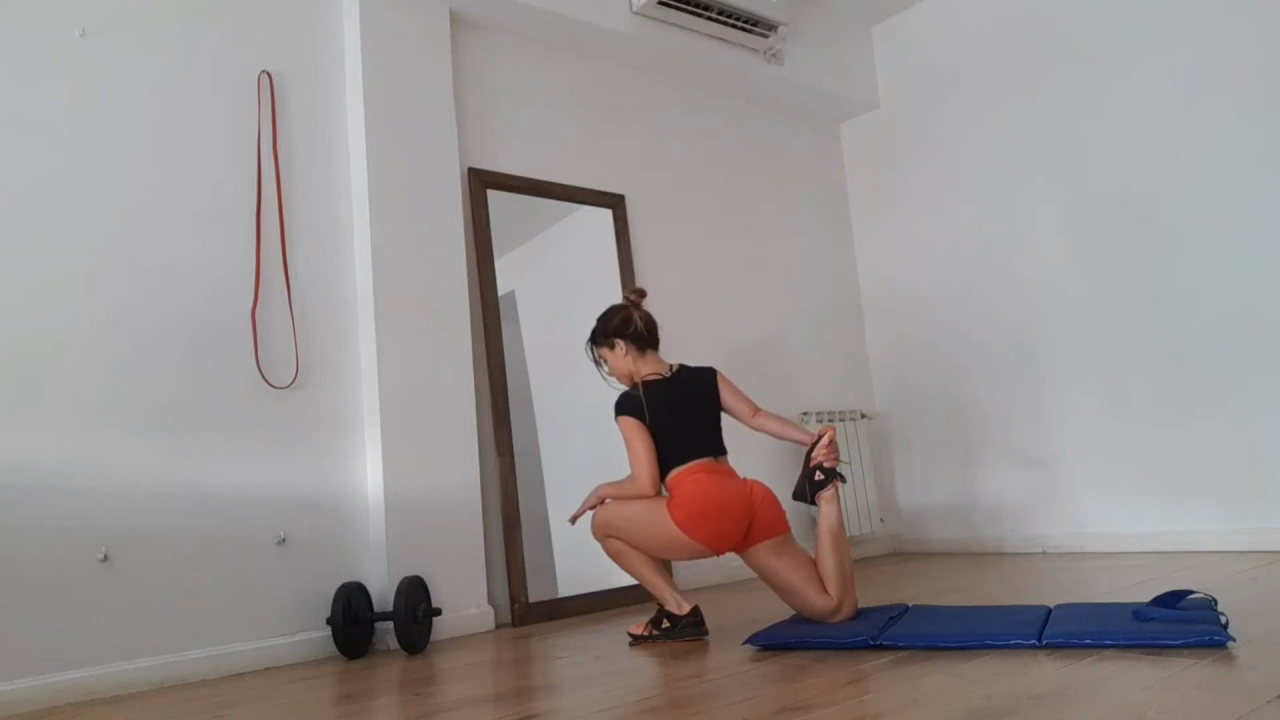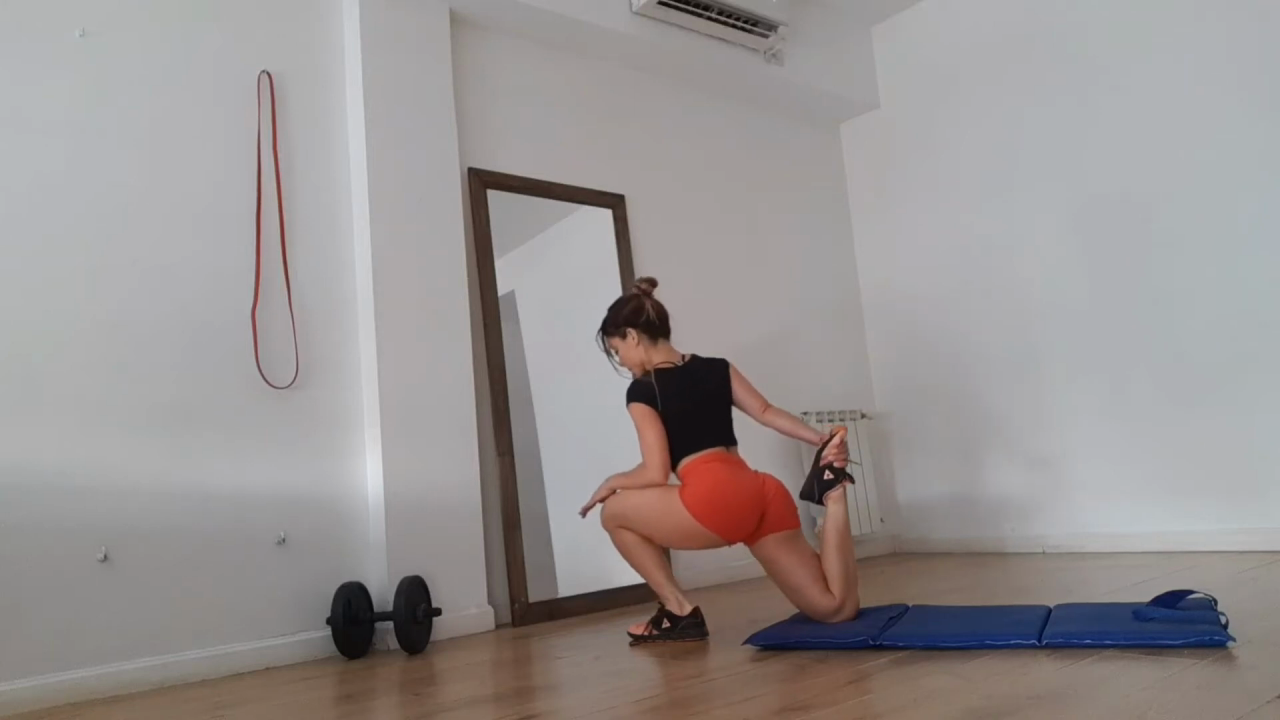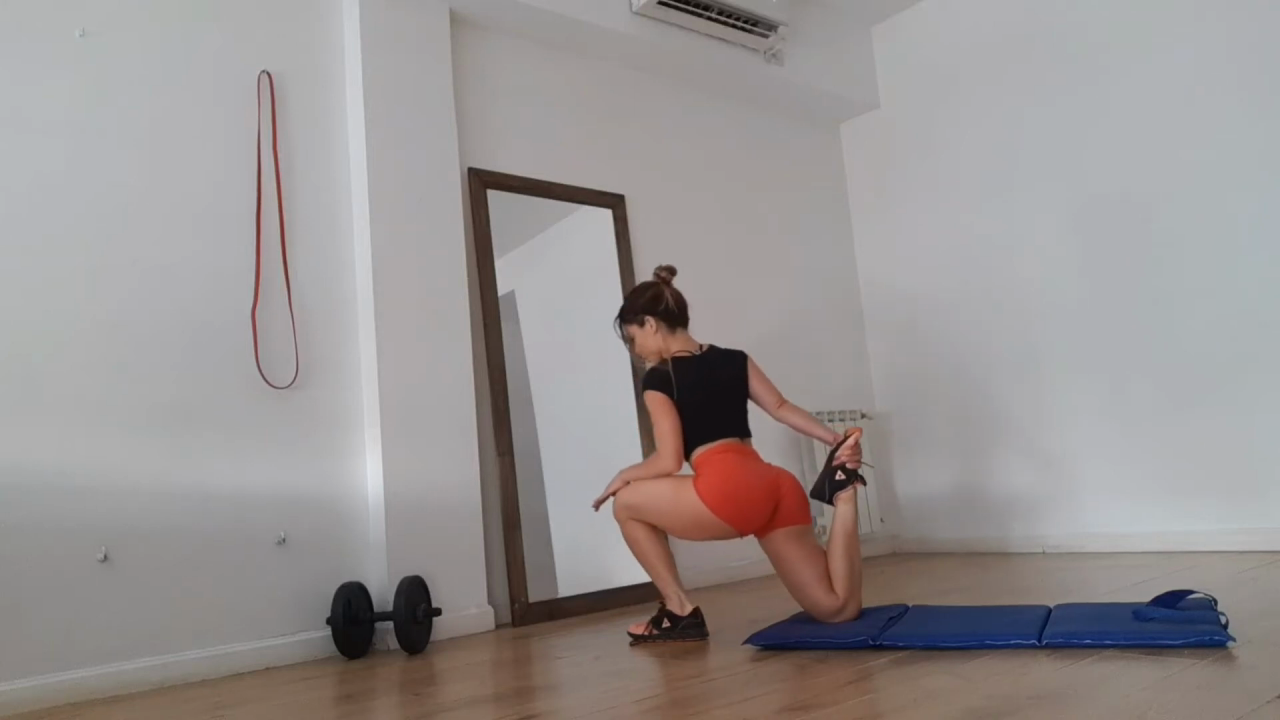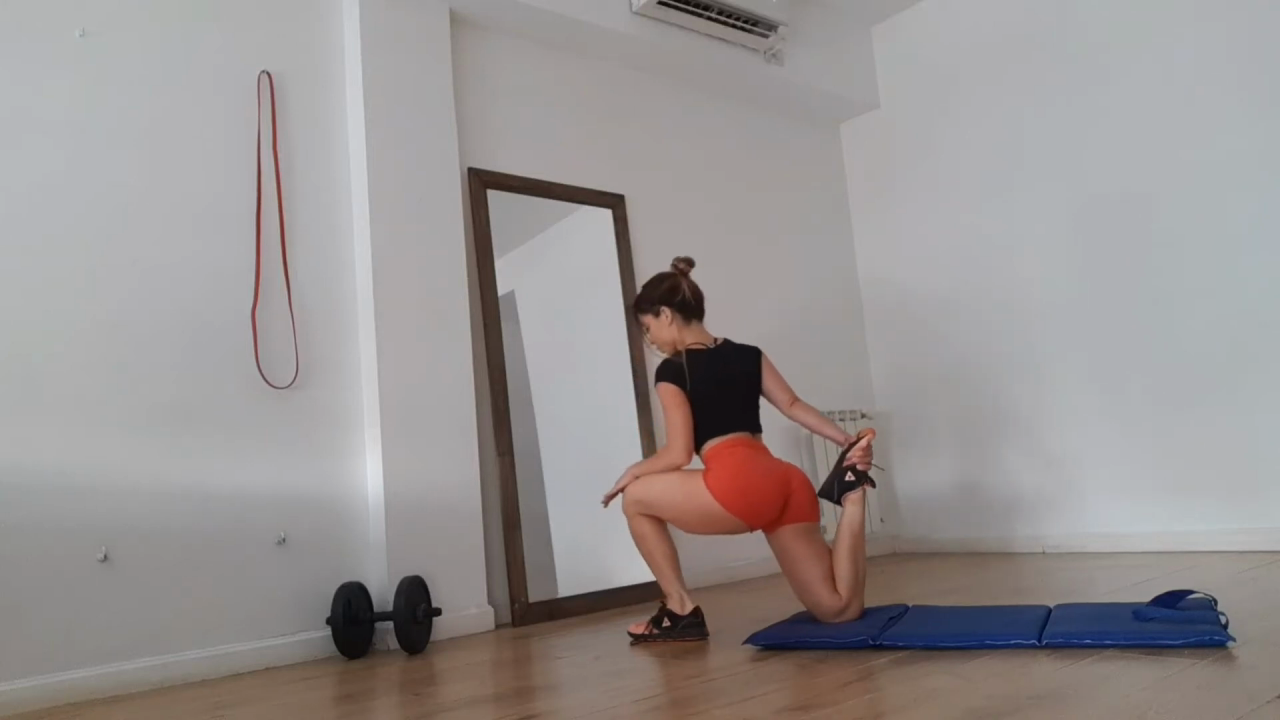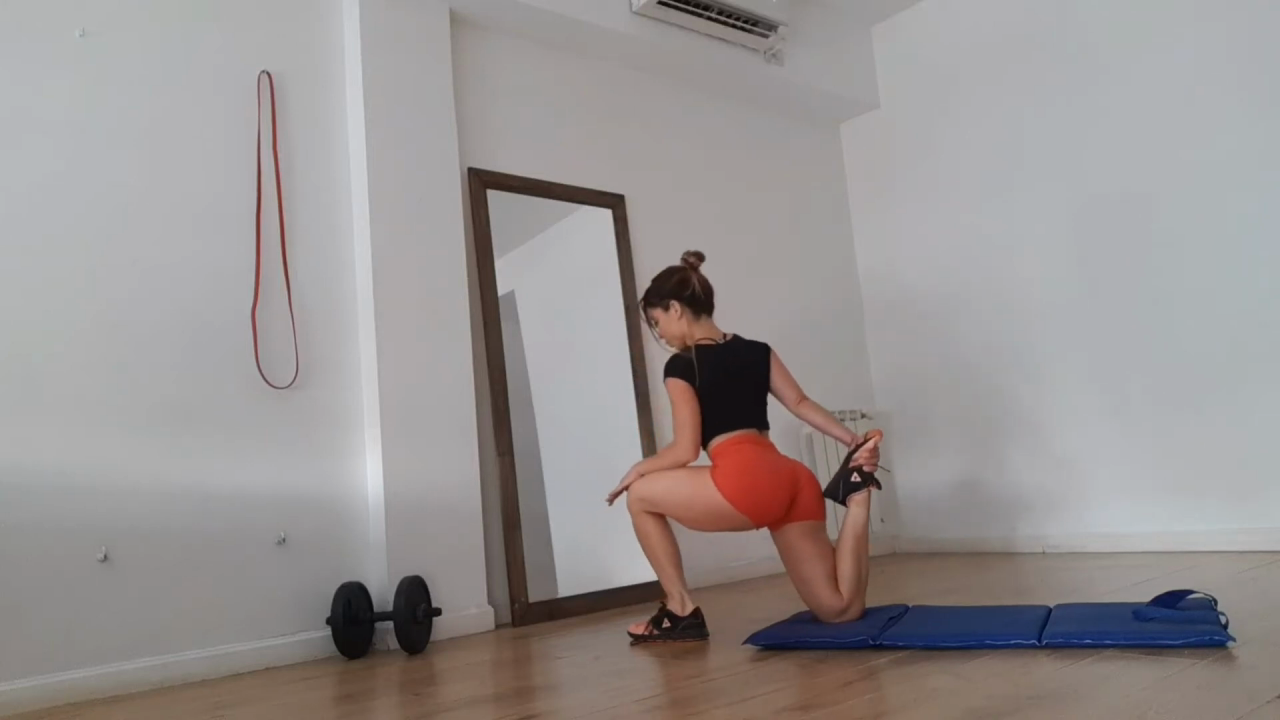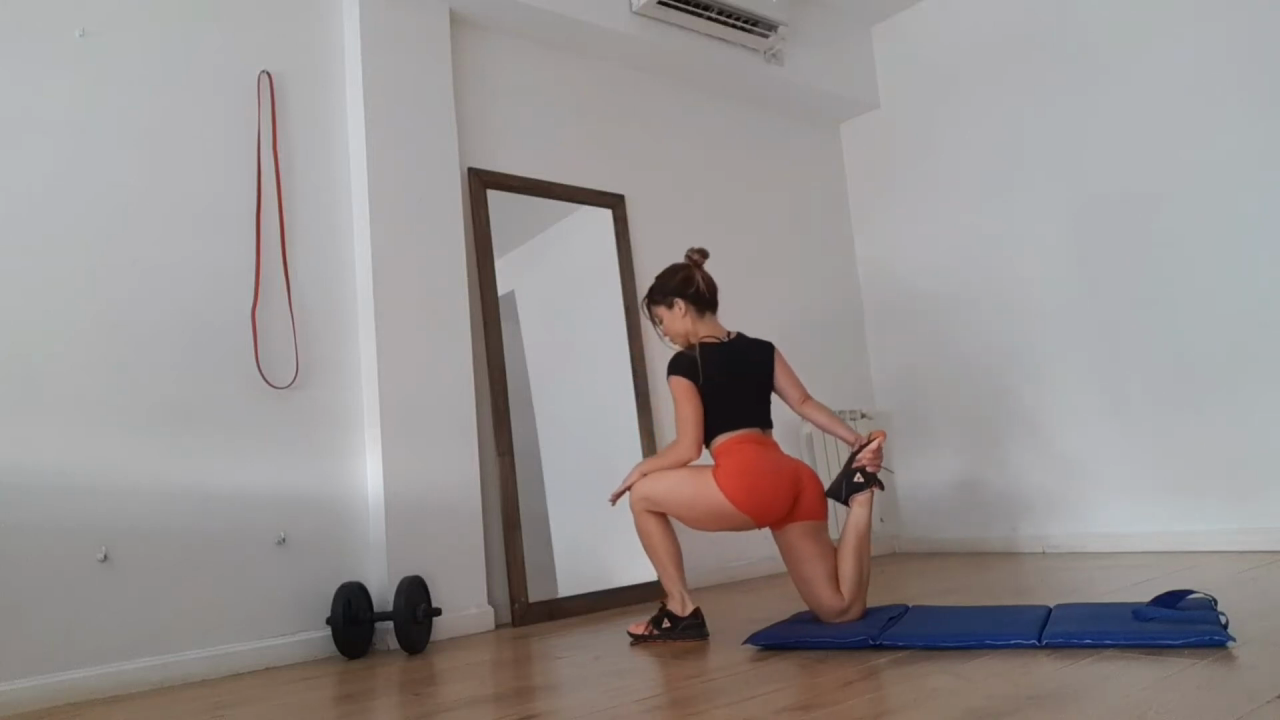
dt=0.3s
person 1, frame 1
left shoulder: (631, 403)
right shoulder: (705, 377)
left elbow: (646, 485)
right elbow: (755, 416)
left wrist: (601, 491)
right wrist: (814, 441)
left hip: (704, 510)
right hip: (754, 502)
left knee: (604, 521)
right knee: (835, 607)
left ankle: (678, 612)
person 1, frame 2
left shoulder: (642, 391)
right shoulder: (717, 368)
left elbow: (656, 474)
right elbow: (766, 412)
left wrist: (611, 483)
right wrist: (823, 441)
left hip: (716, 499)
right hip: (764, 494)
left knee: (614, 512)
right knee: (836, 608)
left ankle: (679, 612)
person 1, frame 3
left shoulder: (659, 379)
right shoulder: (734, 359)
left elbow: (668, 463)
right elbow: (781, 408)
left wrist: (624, 475)
right wrist: (837, 440)
left hip: (729, 490)
right hip: (778, 488)
left knee: (626, 503)
right knee: (838, 607)
left ankle: (681, 613)
person 1, frame 4
left shoulder: (672, 372)
right shoulder: (748, 355)
left elbow: (678, 455)
right elbow: (793, 405)
left wrist: (634, 471)
right wrist: (848, 442)
left hip: (739, 486)
right hip: (787, 484)
left knee: (635, 499)
right knee: (839, 608)
left ankle: (681, 611)
person 1, frame 5
left shoulder: (681, 366)
right shoulder: (757, 351)
left elbow: (686, 450)
right elbow: (801, 403)
left wrist: (639, 468)
right wrist: (854, 441)
left hip: (747, 480)
right hip: (794, 481)
left knee: (640, 496)
right knee: (841, 608)
left ankle: (682, 612)
person 1, frame 6
left shoulder: (684, 364)
right shoulder: (761, 349)
left elbow: (688, 449)
right elbow: (805, 403)
left wrist: (641, 469)
right wrist: (858, 442)
left hip: (749, 482)
right hip: (796, 480)
left knee: (643, 495)
right knee: (841, 608)
left ankle: (681, 612)
